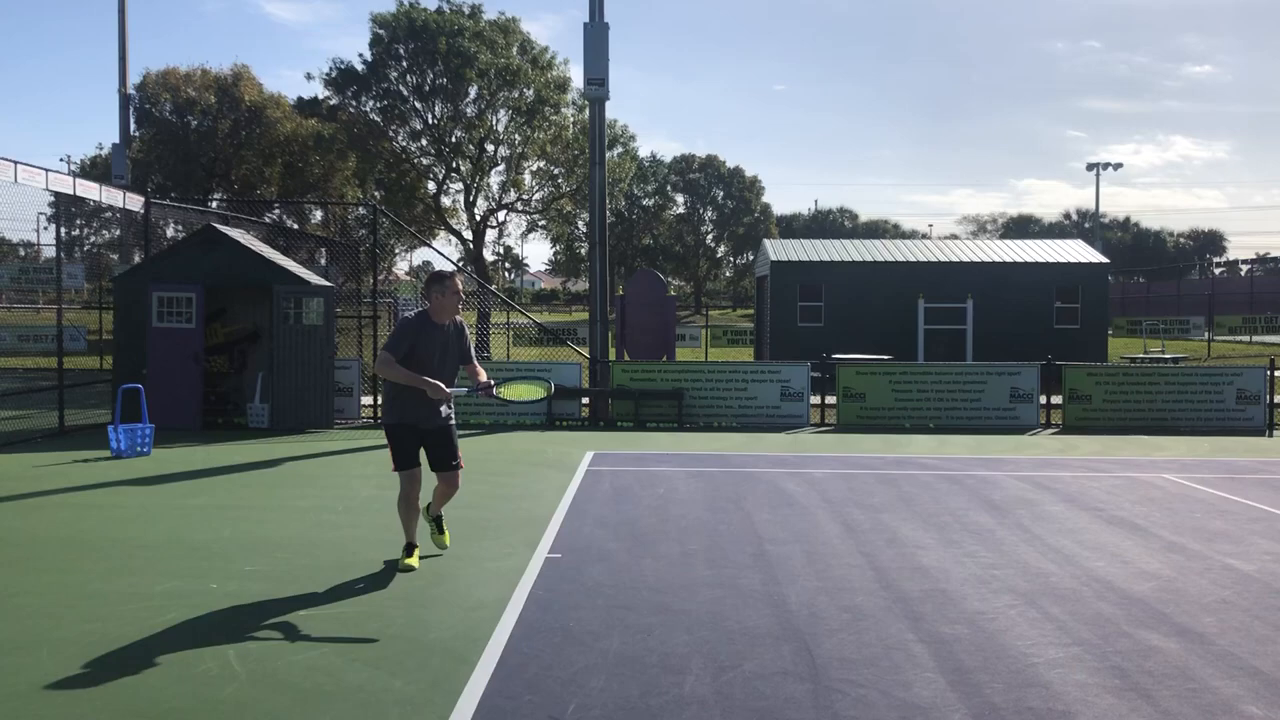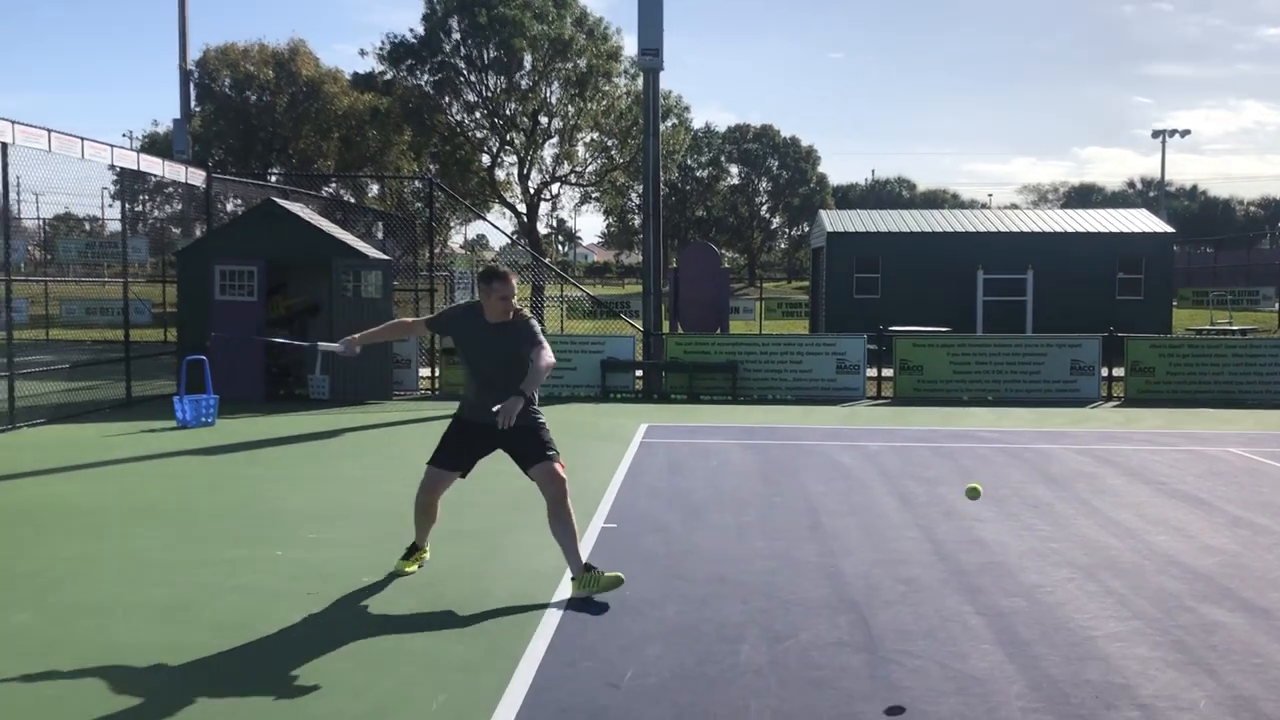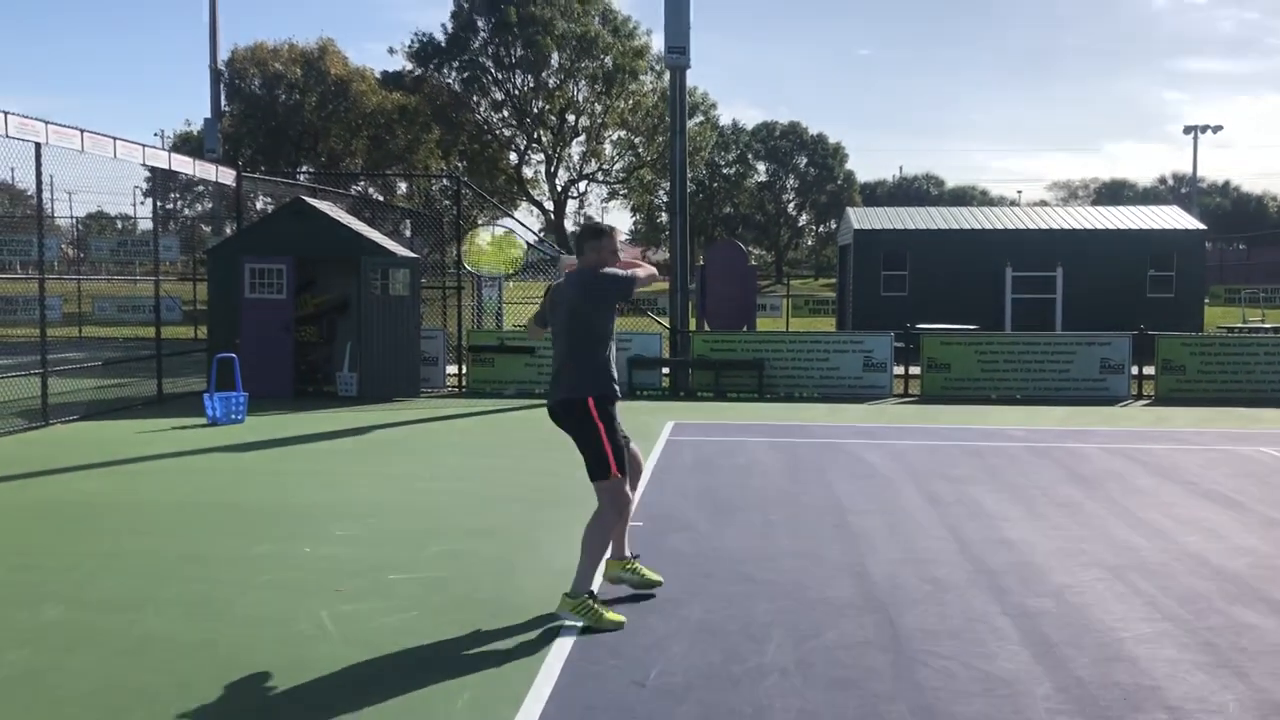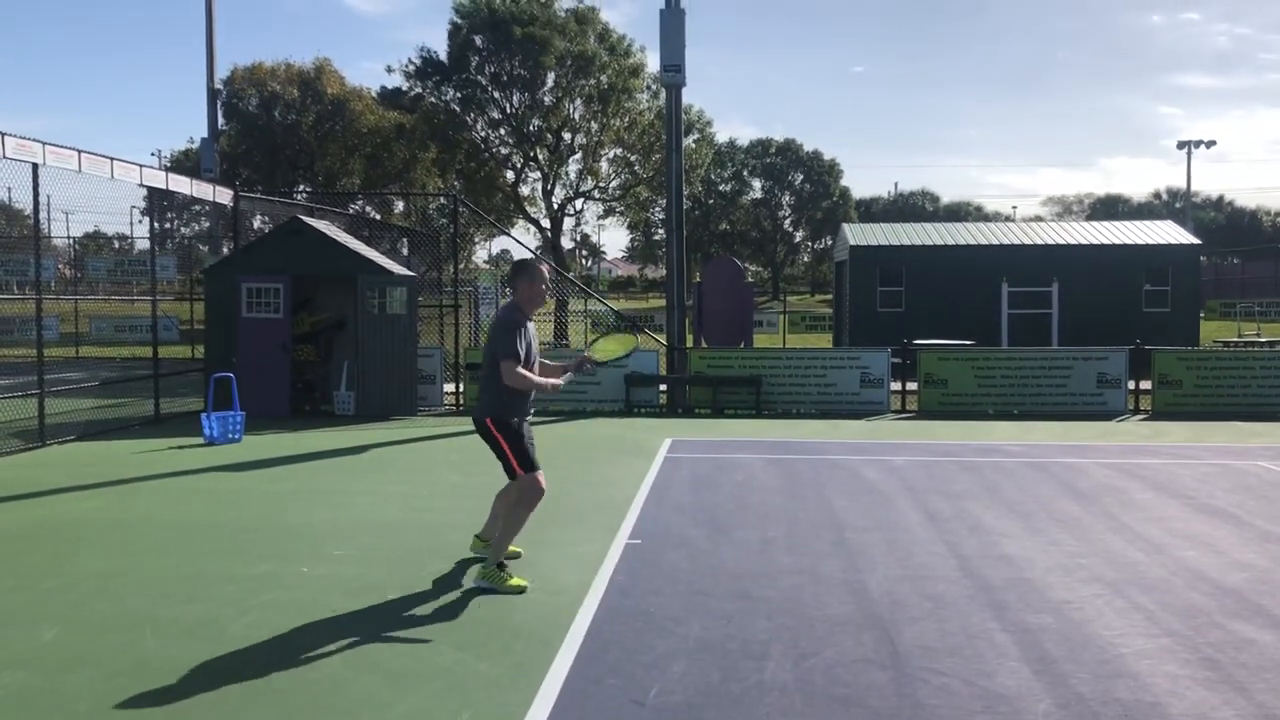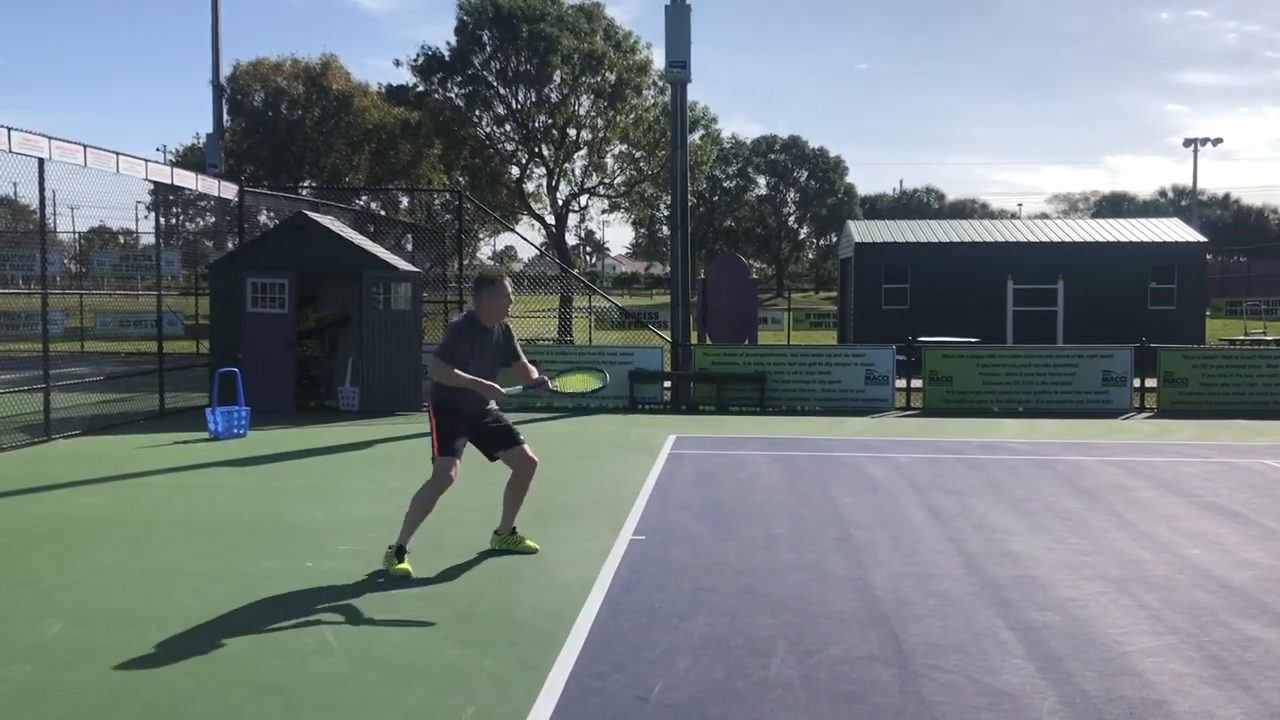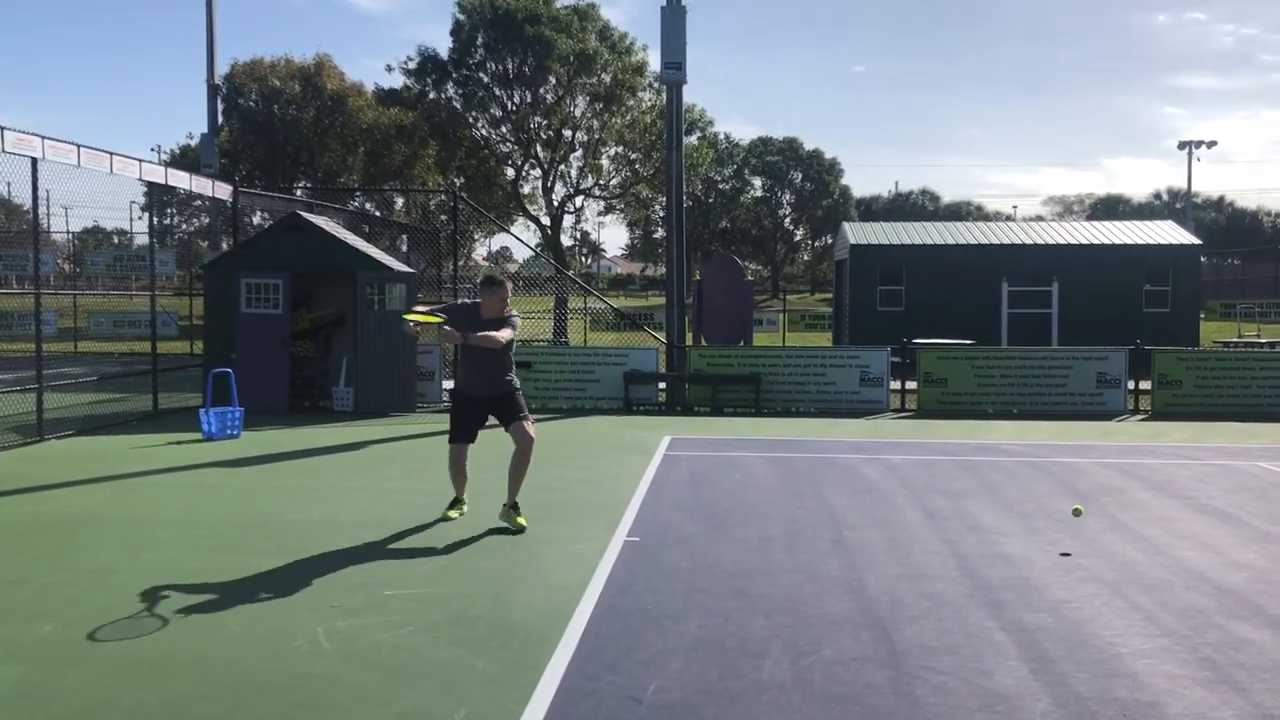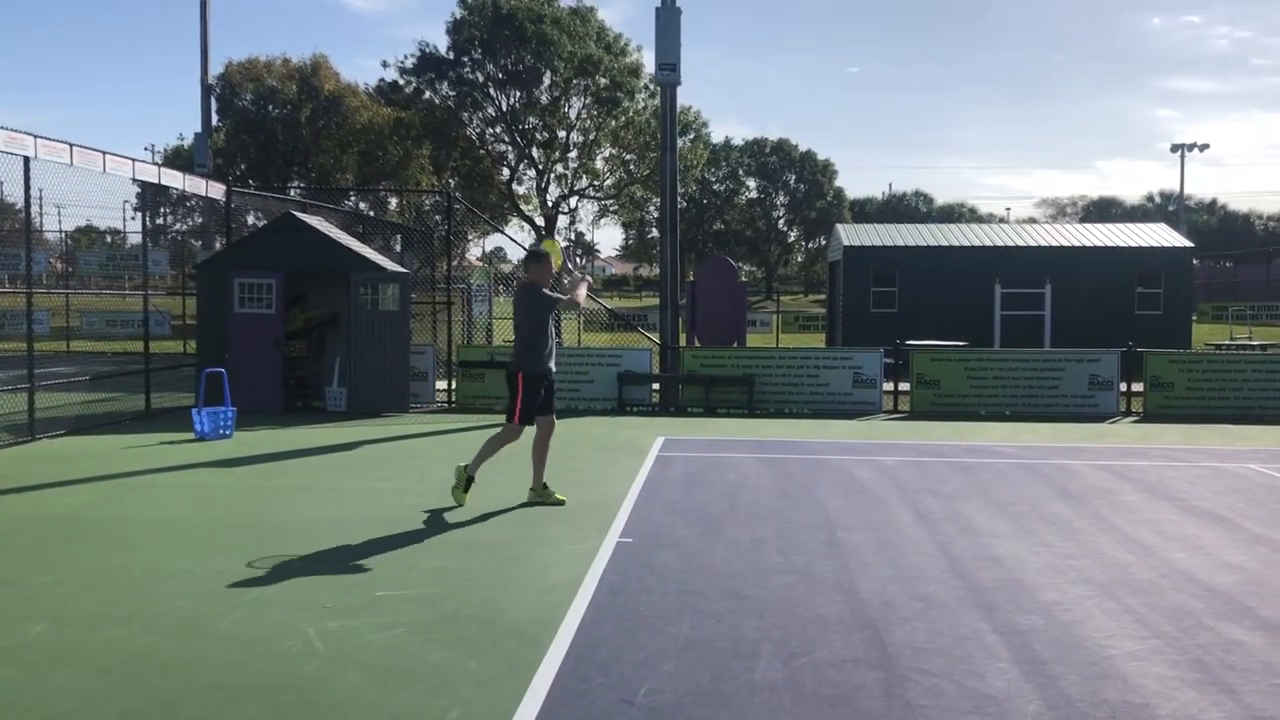
dt=0.7s
person 1, frame 1
left shoulder: (459, 328)
right shoulder: (410, 325)
left elbow: (471, 366)
right elbow: (381, 365)
left wrist: (482, 379)
right wrist: (424, 383)
left hip: (440, 416)
right hip: (401, 417)
left knee: (452, 481)
right knee: (410, 483)
left ankle: (433, 512)
right ankle: (411, 545)
person 1, frame 2
left shoulder: (525, 325)
right shoulder: (462, 316)
left elbow: (545, 361)
right elbow: (411, 325)
left wrist: (519, 397)
right wrist: (361, 338)
left hip: (521, 416)
right hip: (474, 418)
left knee: (556, 483)
right knee: (429, 488)
left ankle: (582, 575)
right ankle: (419, 548)
person 1, frame 3
left shoulder: (560, 287)
right shoulder: (600, 279)
left elbow: (535, 326)
right elbow: (649, 273)
right wrist: (617, 264)
left hip: (567, 400)
right hip: (585, 401)
left knee: (632, 466)
right knee: (614, 496)
left ankle: (621, 562)
right ankle: (578, 596)
person 1, frame 4
left shoulder: (521, 320)
right shoulder: (511, 322)
left elbow: (529, 367)
right elbow: (511, 375)
left wrist: (568, 367)
right wrist: (551, 382)
left hip: (512, 415)
right hip: (496, 417)
left knee: (524, 482)
right knee: (533, 488)
left ankle: (486, 538)
right ankle: (491, 568)
person 1, frame 5
left shoulder: (503, 330)
right shoulder: (461, 328)
left elbow: (522, 366)
right elbow: (437, 371)
left wrist: (534, 379)
right wrist: (483, 385)
left hip: (484, 410)
right hip: (447, 409)
left knee: (527, 464)
right knee: (445, 476)
left ankle: (504, 532)
right ankle: (398, 548)
person 1, frame 6
left shoulder: (510, 319)
right shoulder: (462, 309)
left elbow: (499, 339)
right elbow: (421, 311)
left wrist: (462, 338)
left hip: (504, 391)
right hip: (467, 393)
left knee: (526, 438)
right knee: (456, 455)
left ankle: (511, 506)
right ankle: (460, 499)
person 1, frame 7
left shoulder: (534, 291)
right shoulder: (534, 294)
left elbow: (560, 302)
right elbow: (575, 303)
right wrist: (584, 283)
left hip: (540, 371)
right hip: (525, 373)
left knee: (547, 426)
right knee: (512, 431)
left ankle: (538, 488)
right ankle: (469, 472)
